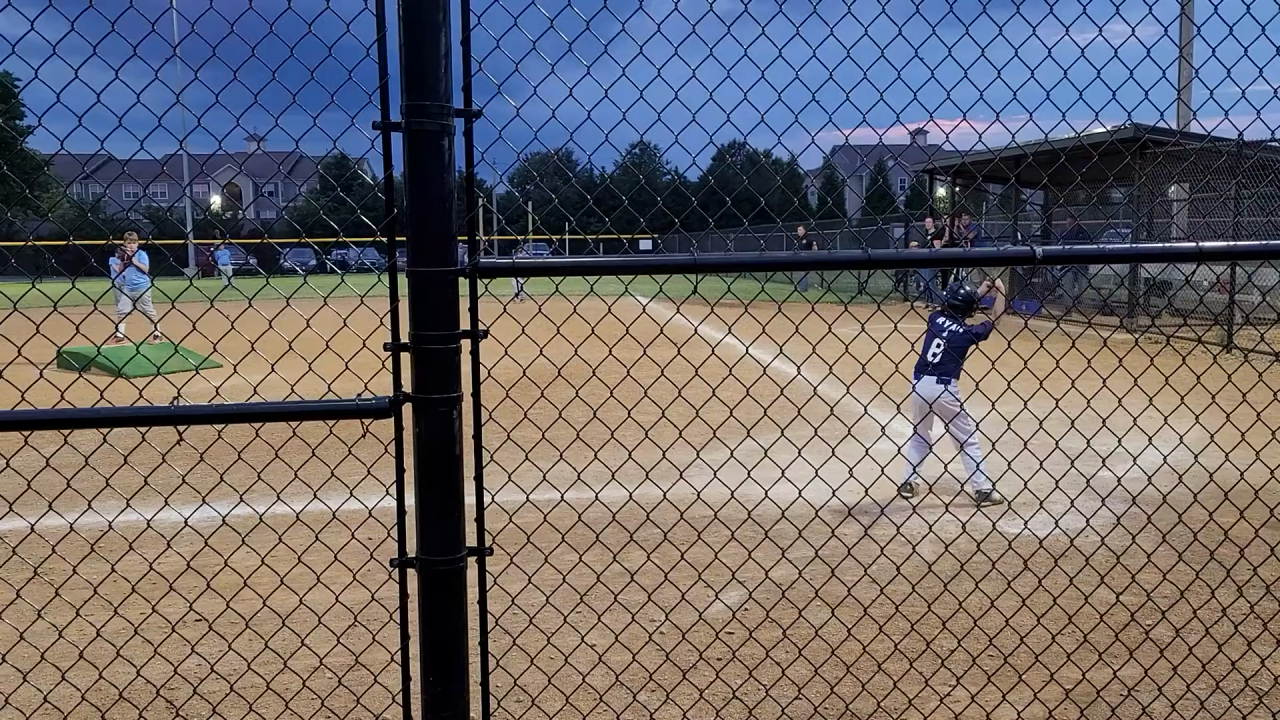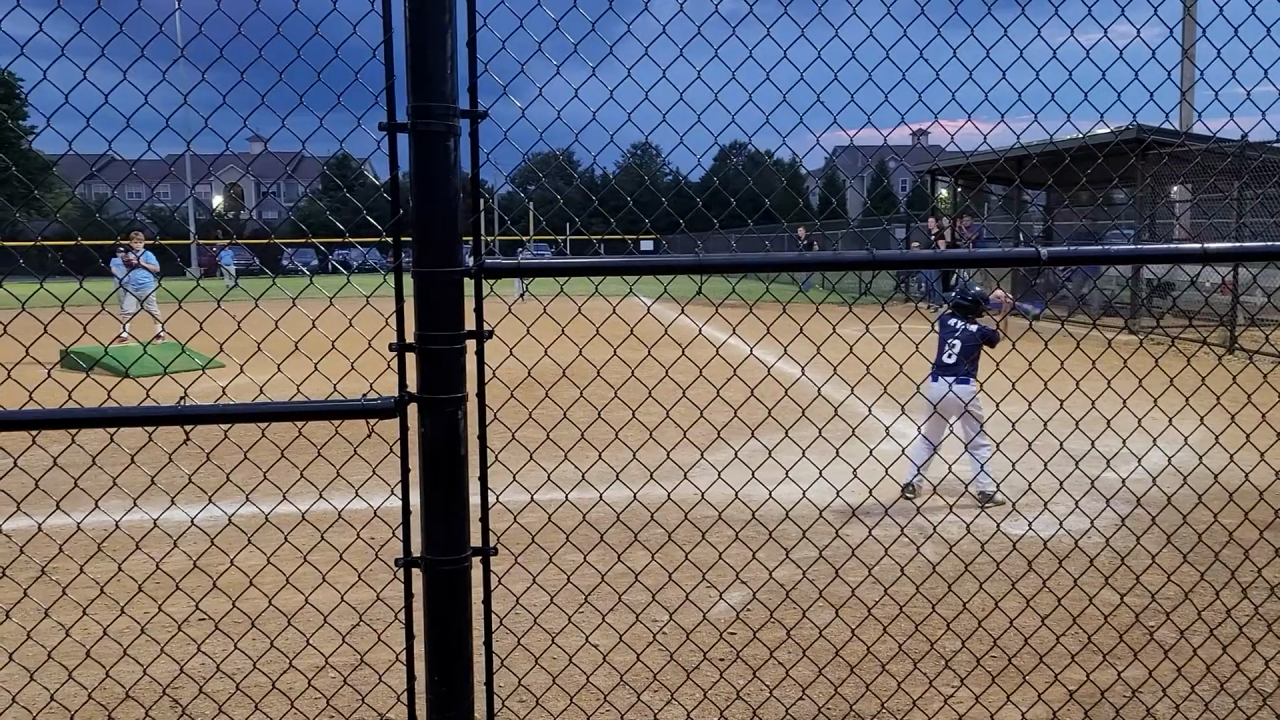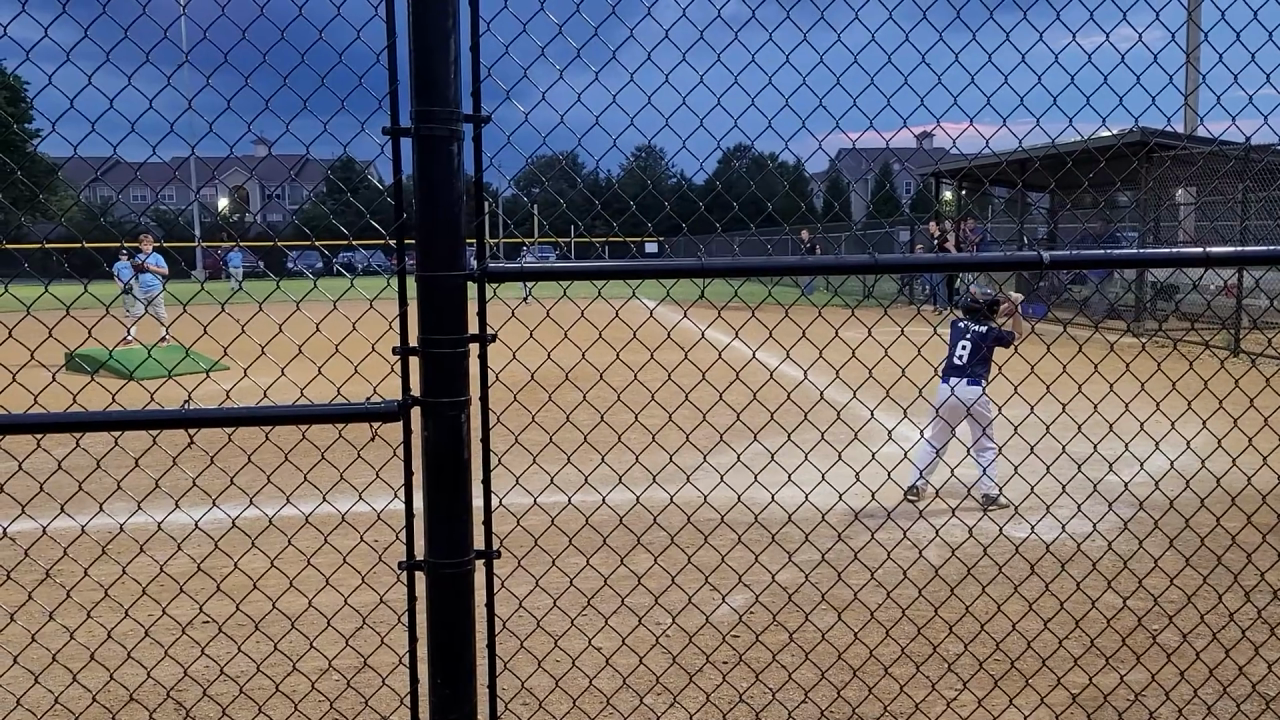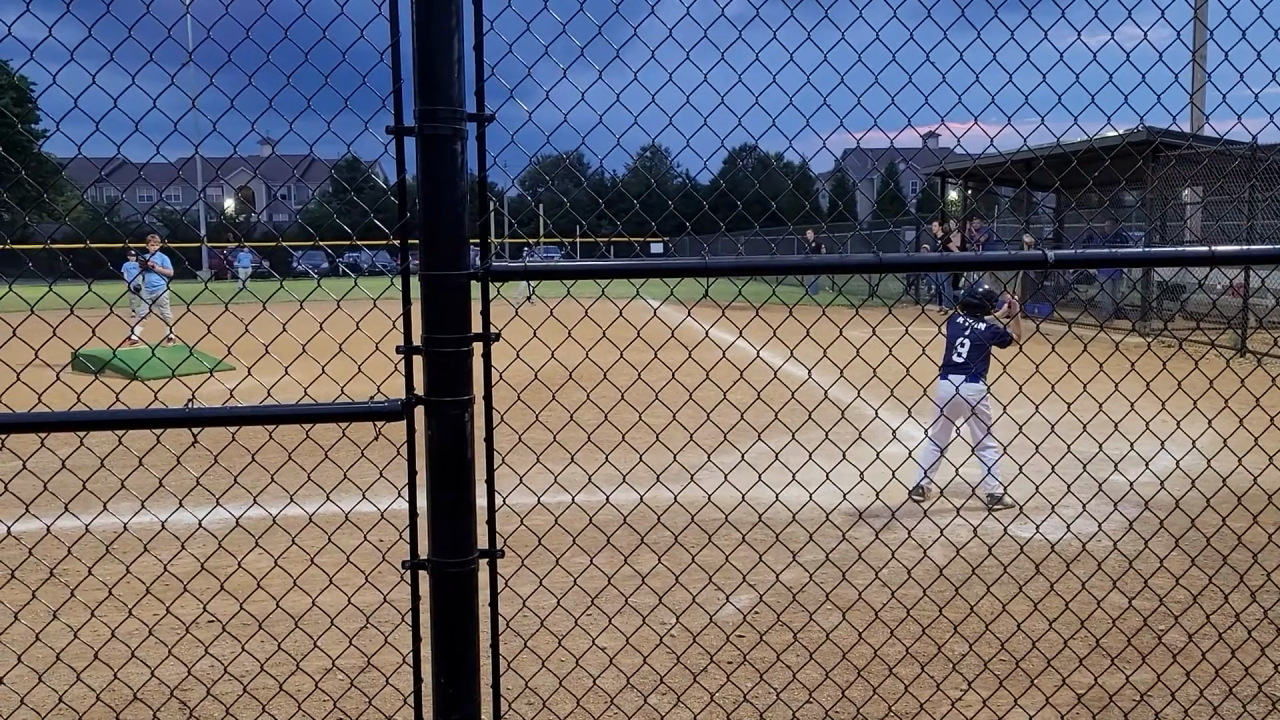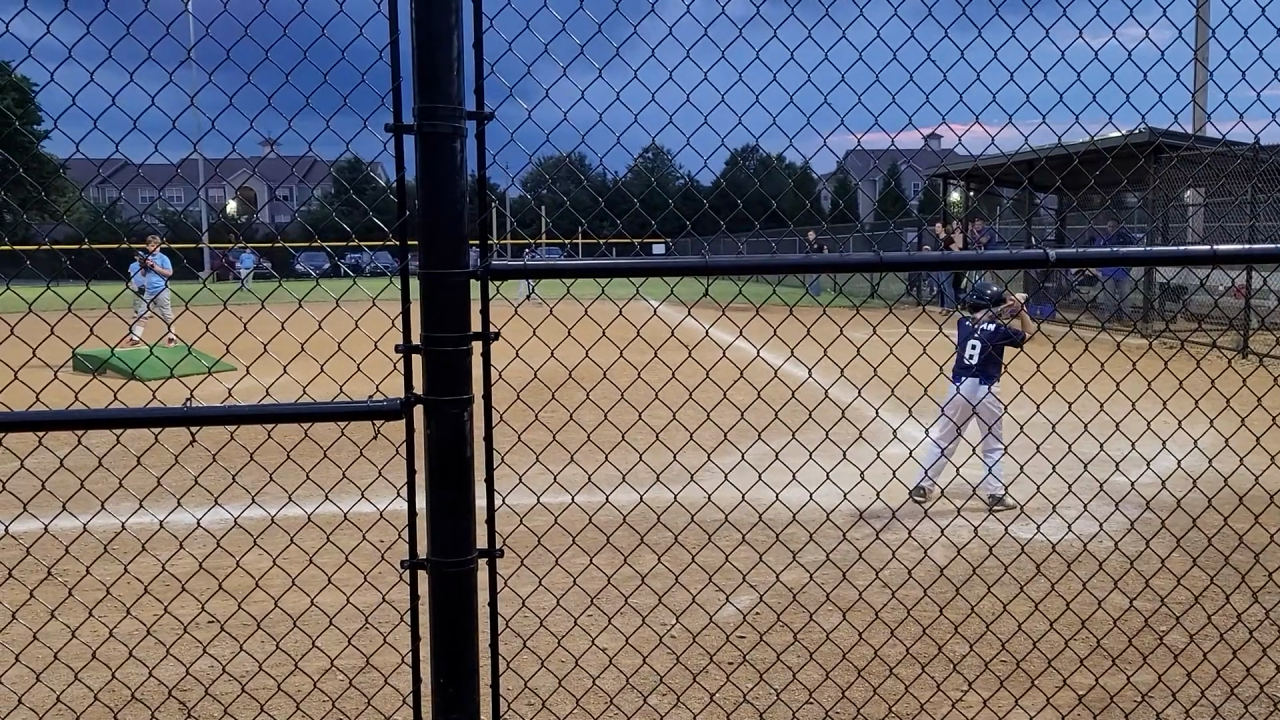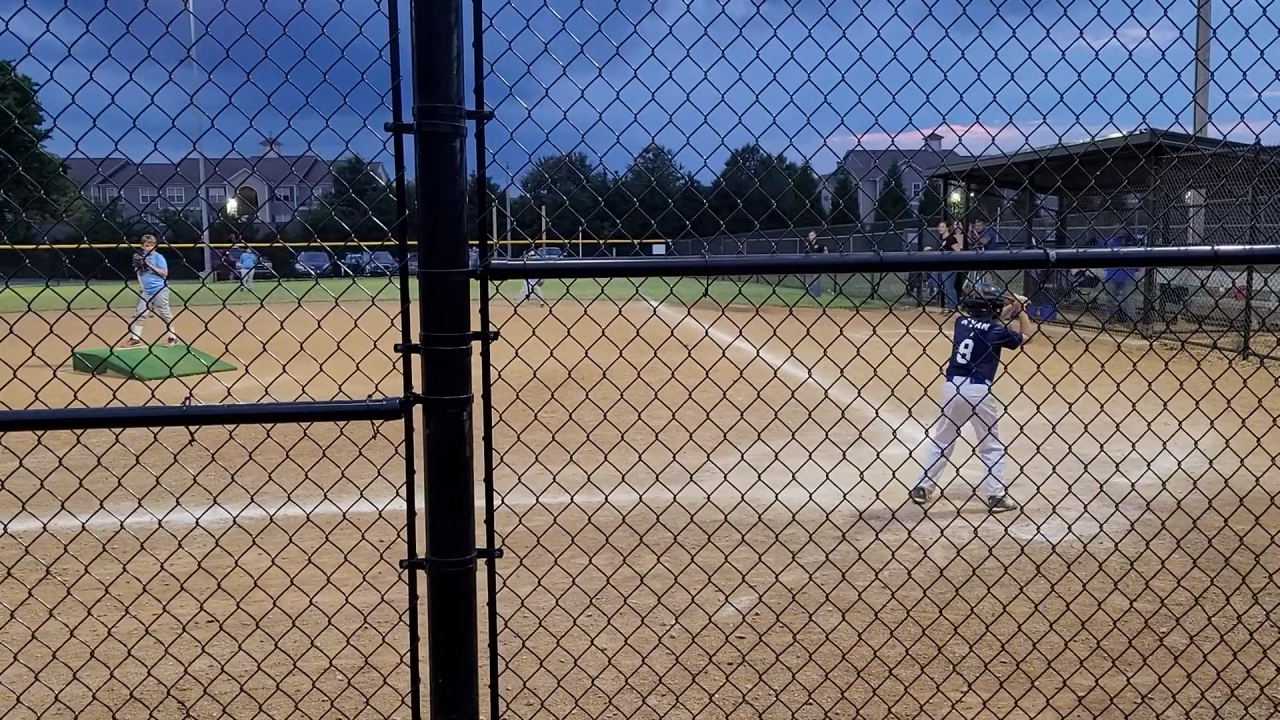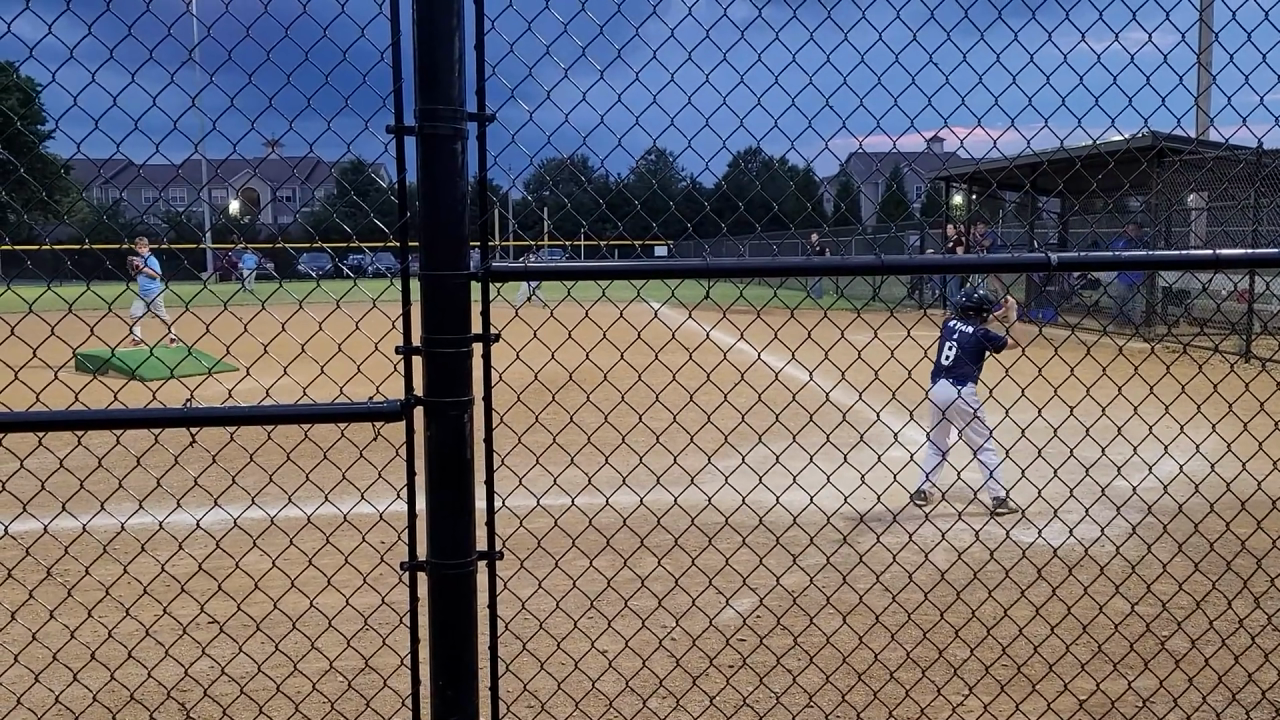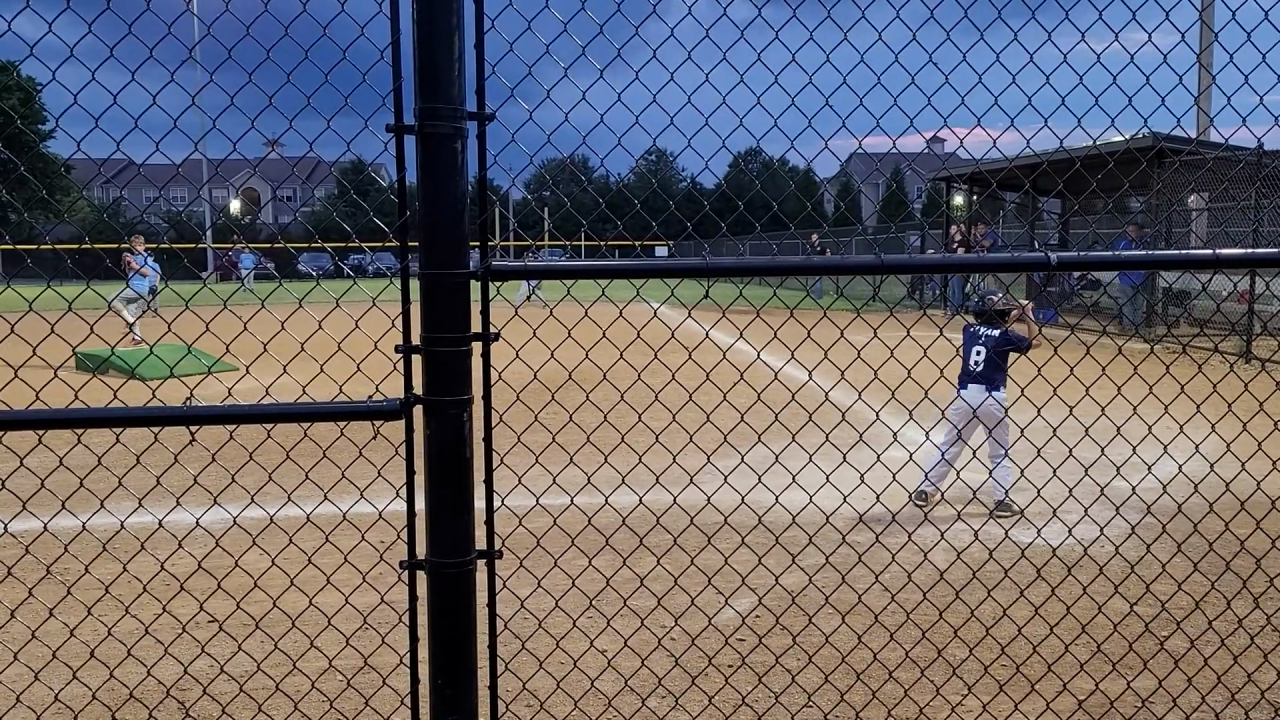
dt=0.4s
person 1, frame 1
left shoulder: (935, 318)
right shoulder: (968, 332)
left elbow: (953, 308)
right elbow: (995, 320)
left wrist: (980, 291)
right wrist: (1000, 292)
left hip: (920, 384)
right hip: (944, 387)
left knee: (919, 436)
right knee: (968, 440)
left ankle: (908, 483)
right ankle: (983, 490)
person 1, frame 2
left shoulder: (945, 320)
right shoulder: (980, 331)
left elbow: (960, 313)
right elbow: (999, 333)
left wrist: (990, 298)
right wrist: (1005, 309)
left hip: (936, 385)
right hip: (963, 387)
left knee: (927, 437)
right knee: (979, 442)
left ankle: (911, 483)
right ankle: (986, 491)
person 1, frame 3
left shoulder: (956, 324)
right shoulder: (991, 332)
right elbow: (1017, 334)
left wrist: (1006, 306)
right wrist: (1015, 306)
left hip: (947, 387)
right hip: (974, 389)
left knee: (934, 439)
right knee: (985, 445)
left ankle: (916, 487)
right ankle: (990, 494)
person 1, frame 4
left shoulder: (954, 320)
right shoulder: (990, 329)
right elbow: (1016, 338)
left wrist: (1003, 312)
right wrist: (1015, 311)
left hip: (946, 384)
right hip: (973, 387)
left knee: (936, 439)
right knee: (986, 443)
left ankle: (921, 486)
right ankle: (994, 494)
person 1, frame 5
left shoulder: (964, 323)
right shoulder: (1000, 330)
right elbow: (1029, 334)
left wrist: (1010, 307)
right wrist: (1020, 309)
left hip: (959, 387)
right hip: (985, 390)
left knee: (942, 440)
right knee: (993, 445)
left ankle: (923, 487)
right ankle: (996, 495)
person 1, frame 6
left shoulder: (961, 321)
right shoulder: (996, 330)
right elbow: (1027, 337)
left wrist: (1010, 309)
right wrist: (1021, 311)
left hip: (952, 385)
right hip: (978, 389)
left knee: (940, 441)
right knee: (991, 445)
left ankle: (923, 488)
right ankle: (996, 496)
person 1, frame 7
left shoulder: (949, 323)
right shoulder: (981, 334)
right elbow: (1014, 342)
left wrist: (1001, 313)
right wrist: (1011, 314)
left hip: (938, 387)
right hip: (962, 391)
left knee: (936, 443)
right knee: (984, 446)
left ankle: (924, 490)
right ankle: (999, 497)
person 1, frame 8
left shoulder: (969, 329)
right shoulder: (1005, 336)
right elbow: (1036, 341)
left wrist: (1013, 316)
right wrist: (1027, 314)
left hip: (964, 393)
right hip: (992, 396)
left knee: (949, 446)
right knee: (1000, 451)
left ankle: (925, 491)
right ankle: (1003, 501)
